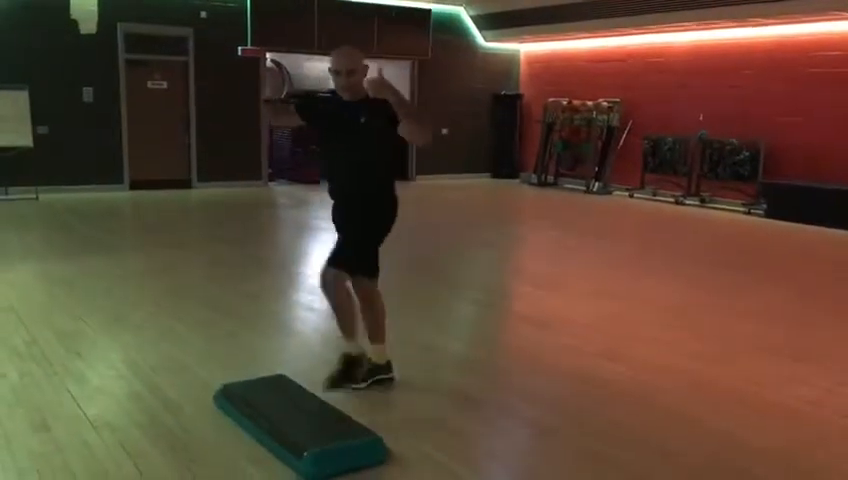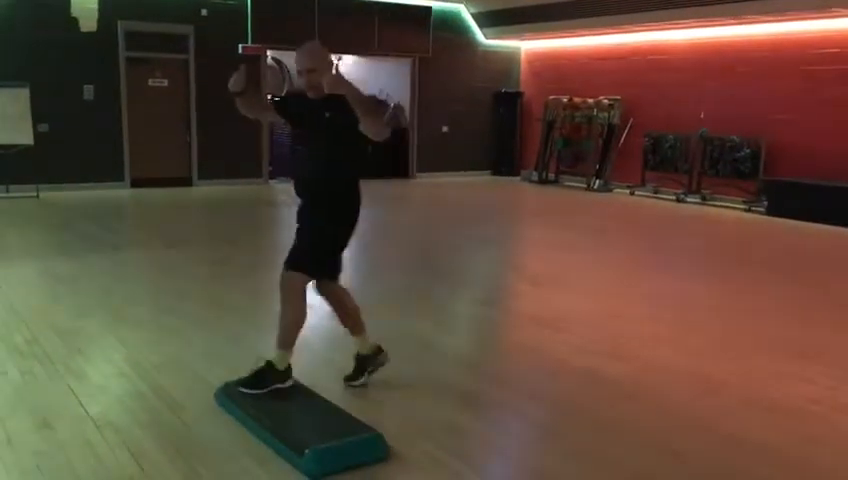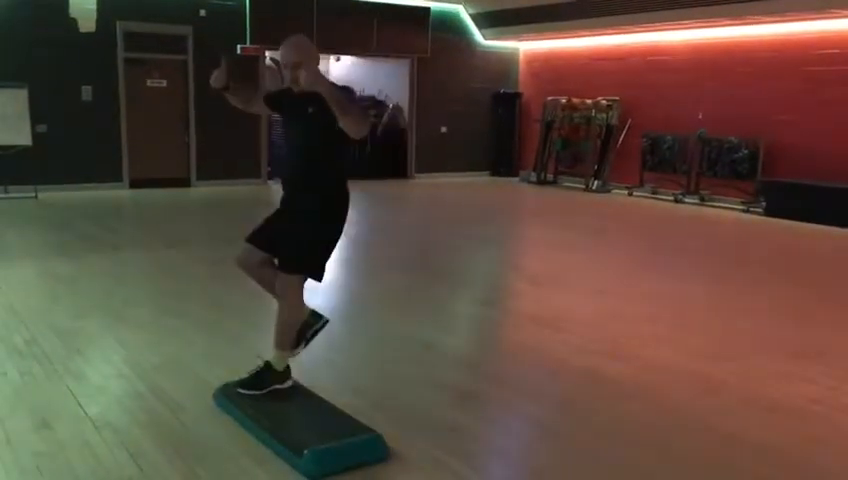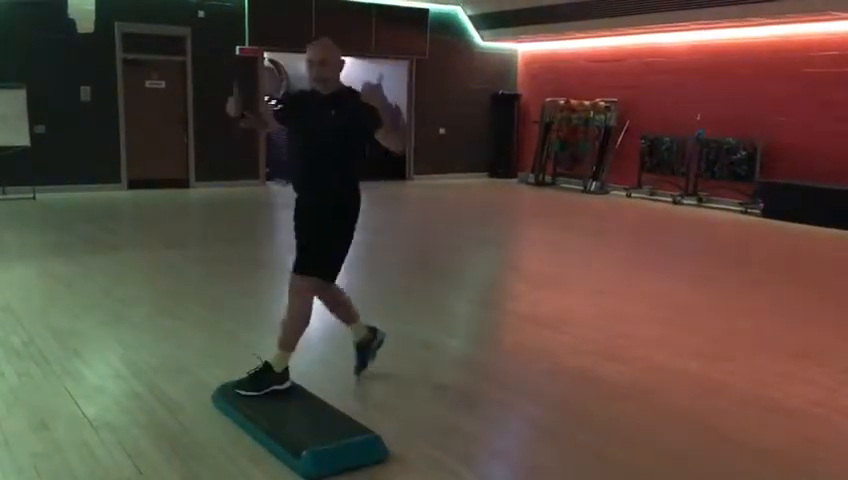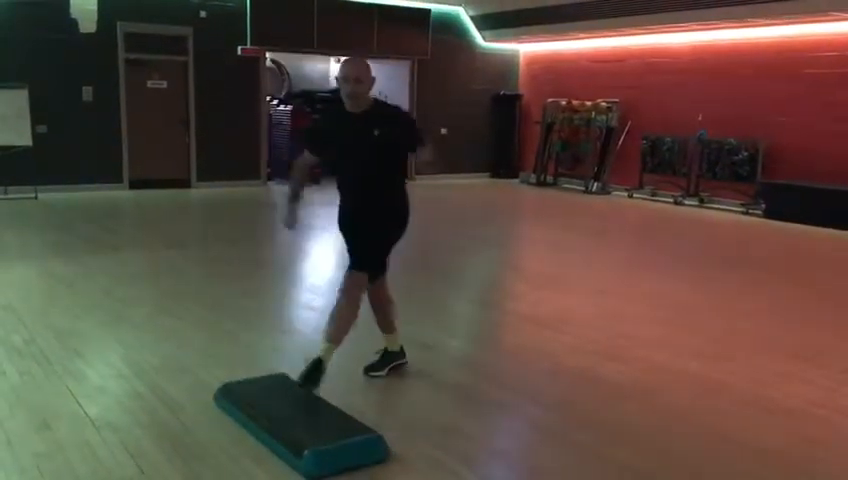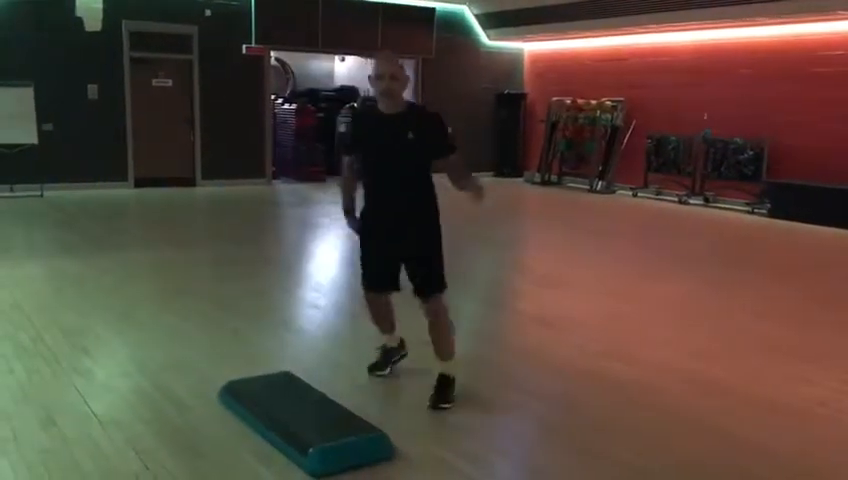
dt=0.3s
person 1, frame 1
left shoulder: (382, 107)
right shoulder: (326, 106)
left elbow: (422, 137)
right elbow: (281, 116)
left wrist: (393, 96)
left hip: (374, 208)
right hip: (345, 208)
left knee: (332, 278)
right knee: (362, 283)
left ankle: (353, 353)
right ankle: (378, 361)
person 1, frame 2
left shoulder: (346, 103)
right shoulder: (299, 102)
left elbow: (380, 132)
right elbow: (258, 110)
left wrist: (350, 92)
right wrist: (238, 91)
left hip: (336, 209)
right hip: (313, 207)
left knee: (292, 282)
right knee: (327, 286)
left ankle: (279, 368)
right ankle: (369, 351)
person 1, frame 3
left shoulder: (331, 97)
right shoulder: (290, 97)
left elbow: (359, 130)
right elbow: (251, 101)
left wrist: (324, 89)
right wrist: (224, 85)
left hip: (324, 206)
right hip: (295, 202)
left knee: (287, 281)
right knee: (249, 259)
left ankle: (278, 369)
right ankle: (306, 317)
person 1, frame 4
left shoulder: (355, 105)
right shoulder: (301, 102)
left elbow: (397, 145)
right elbow: (265, 121)
left wrist: (381, 107)
right wrist: (240, 113)
left hip: (336, 209)
right hip: (308, 205)
left knee: (300, 285)
right knee: (317, 283)
left ankle: (277, 369)
right ankle: (365, 335)
person 1, frame 5
left shoulder: (394, 118)
right shoulder: (329, 123)
left elbow: (419, 152)
right elbow: (305, 164)
right wrist: (292, 203)
left hip: (388, 213)
right hip: (352, 213)
left knee: (353, 282)
right knee: (373, 282)
left ankle: (323, 359)
right ankle: (394, 349)
person 1, frame 6
left shoulder: (427, 122)
right shoulder: (360, 122)
left elbow: (451, 166)
right elbow: (350, 168)
left wrist: (470, 184)
right wrist: (348, 210)
left hip: (421, 223)
right hip: (377, 223)
left knee: (432, 304)
right knee: (375, 296)
left ankle: (446, 375)
right ankle: (392, 345)
